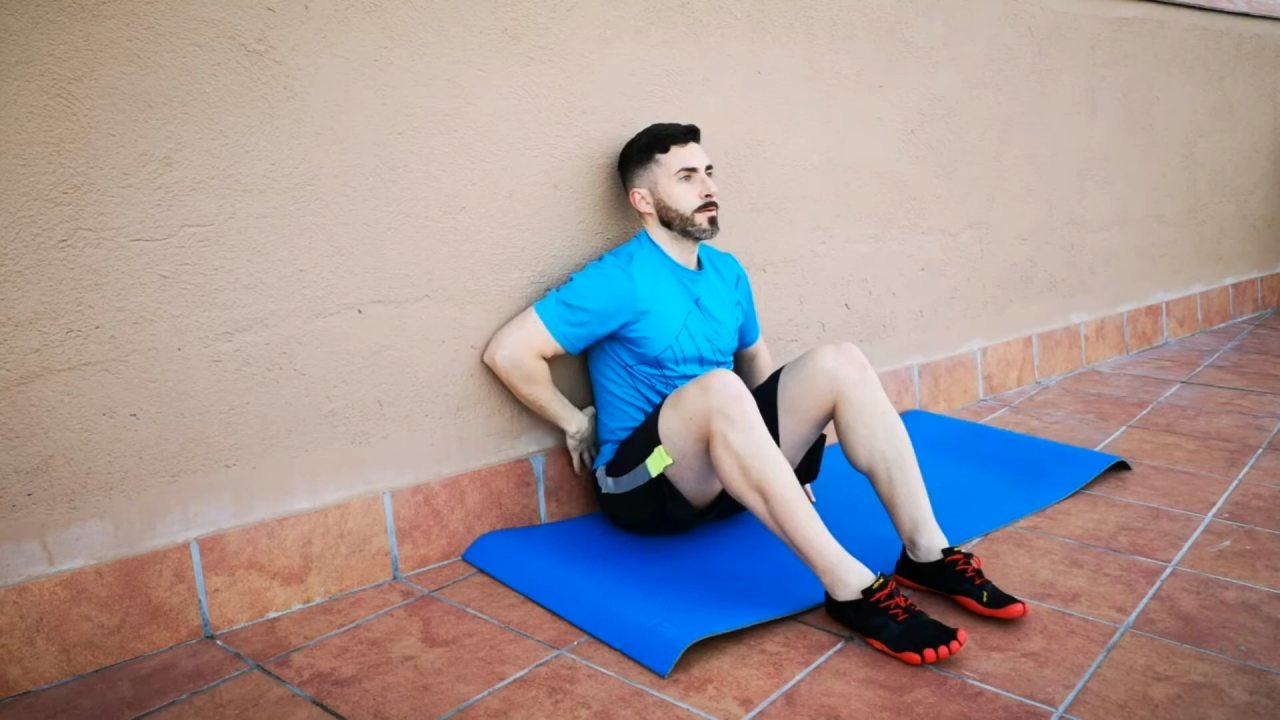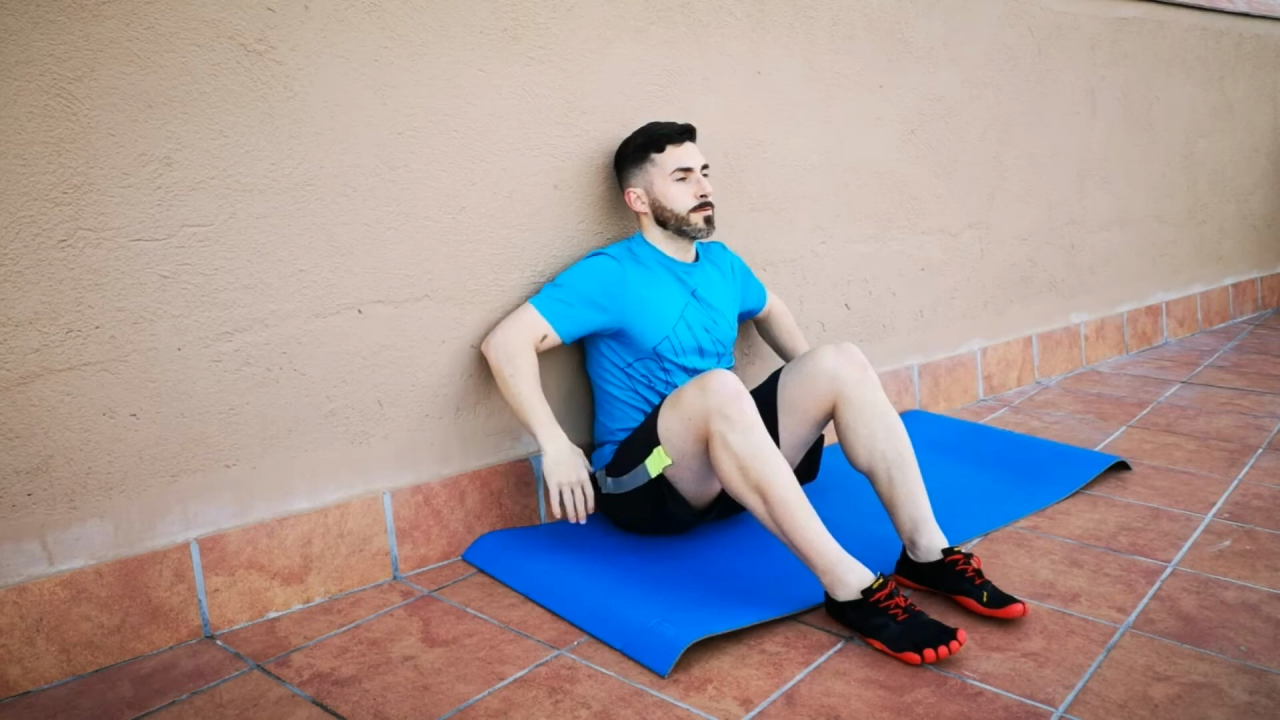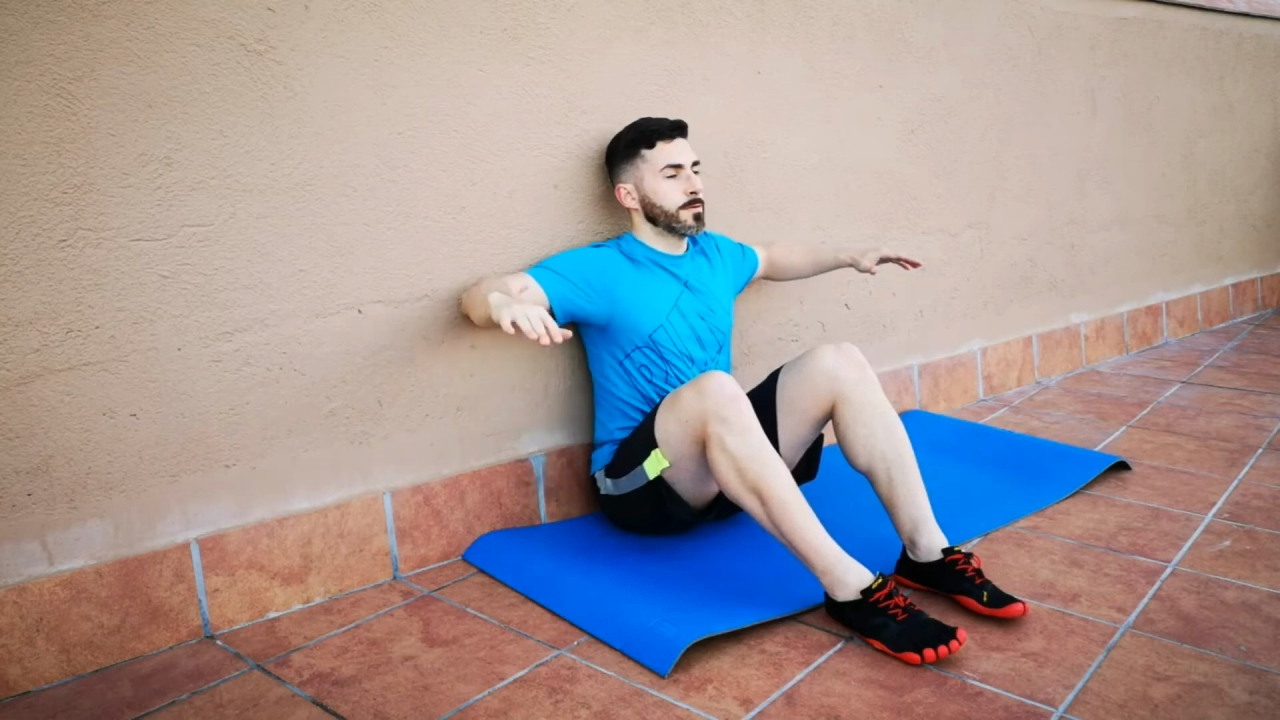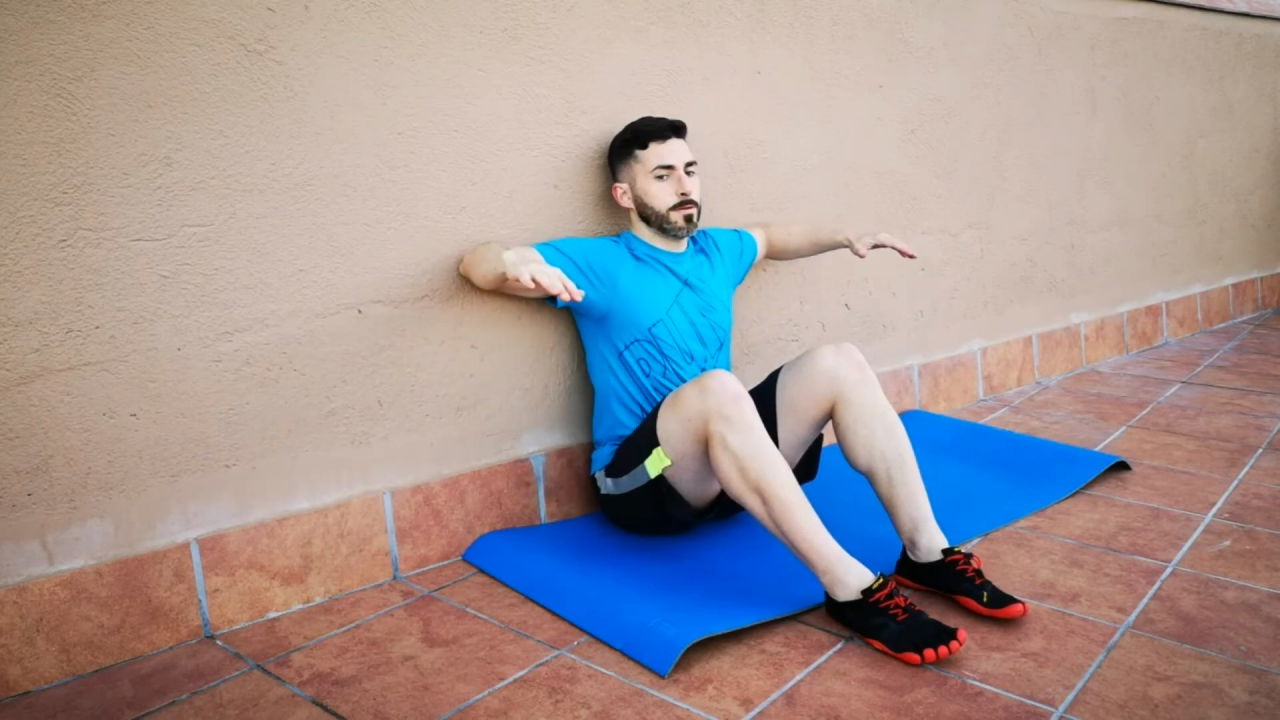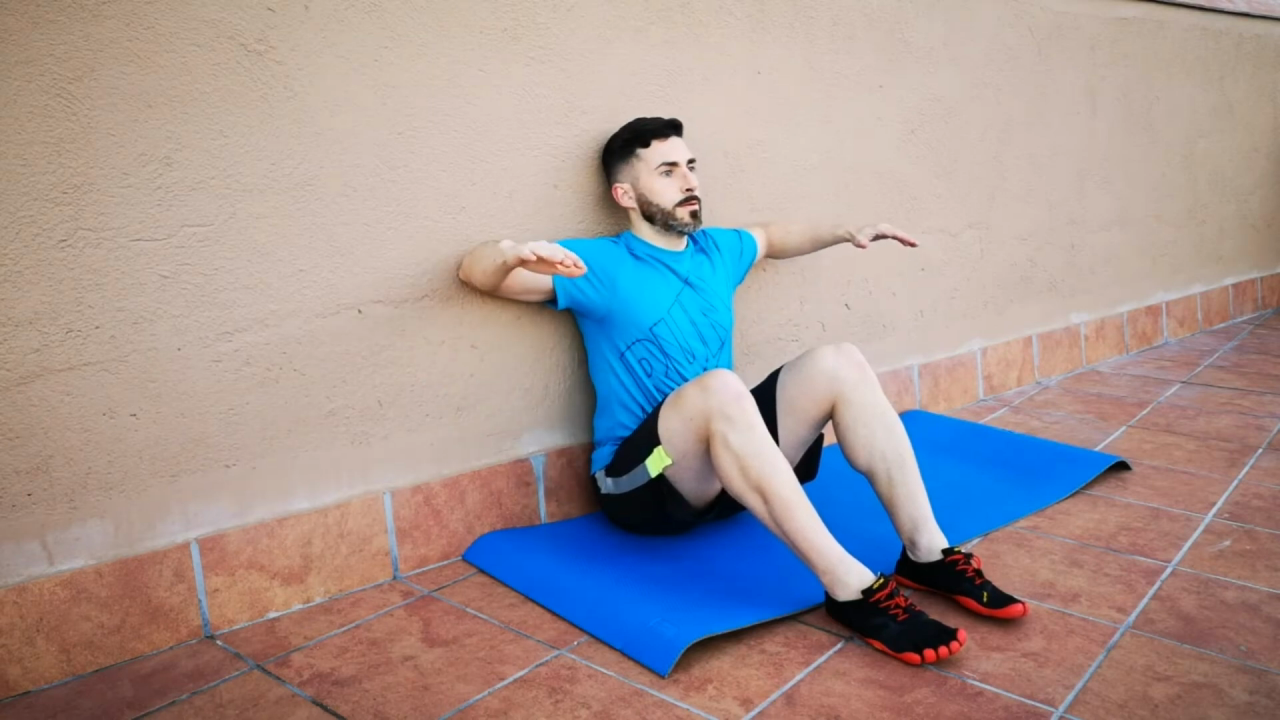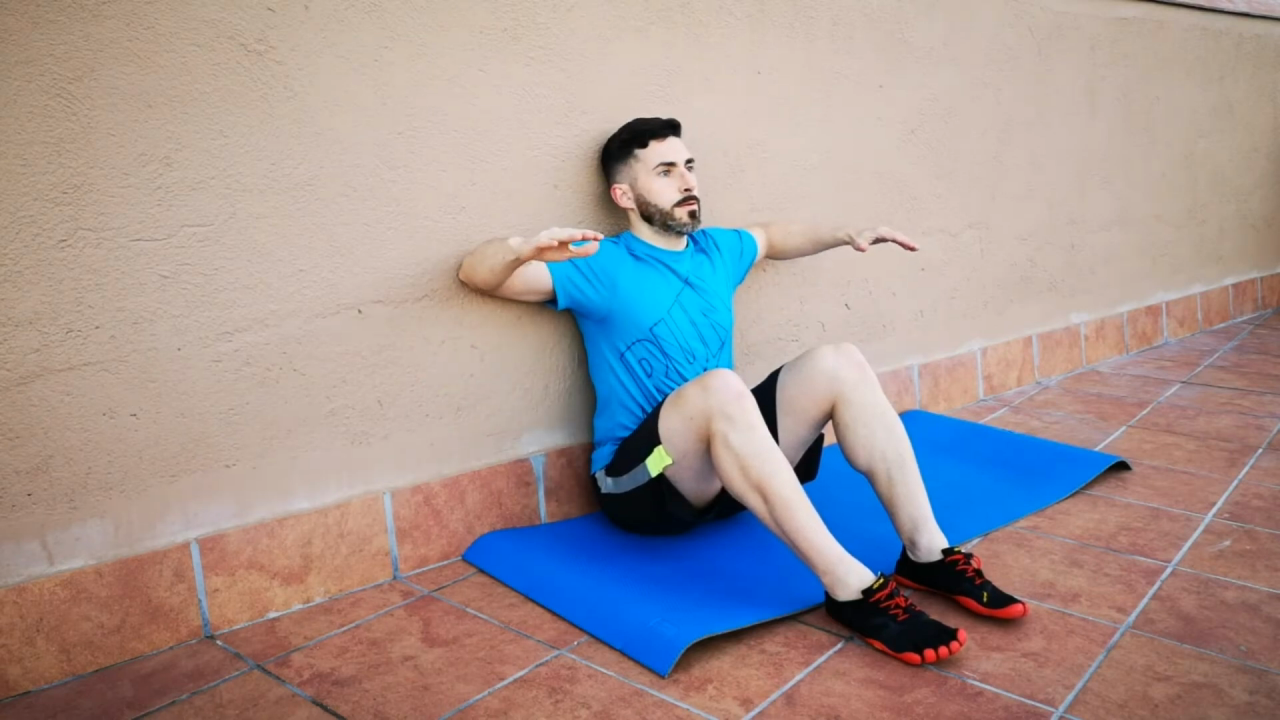
dt=0.5s
person 1, frame 1
left shoulder: (727, 272)
right shoulder: (618, 280)
left elbow: (754, 361)
right elbow: (507, 352)
left wrist: (781, 455)
right wrist: (576, 422)
left hip: (730, 470)
right hip: (642, 482)
left knee: (839, 362)
right knee: (718, 387)
left ankle: (926, 552)
right ankle: (851, 587)
person 1, frame 2
left shoulder: (721, 263)
right shoulder: (610, 276)
left elbow: (770, 310)
right elbow: (504, 341)
left wrist: (814, 390)
right wrist: (553, 442)
left hip: (730, 467)
right hip: (641, 482)
left knee: (840, 361)
right knee: (717, 386)
left ankle: (926, 553)
right ankle: (850, 588)
person 1, frame 3
left shoulder: (715, 254)
right shoulder: (599, 271)
left elbow: (771, 258)
right elbow: (477, 297)
left wrist: (848, 257)
right wrist: (503, 301)
left hip: (729, 461)
right hip: (640, 483)
left knee: (839, 362)
right knee: (715, 389)
left ankle: (926, 552)
right ankle: (850, 588)
person 1, frame 4
left shoulder: (716, 250)
right shoulder: (600, 263)
left elbow: (770, 238)
right elbow: (474, 264)
left wrist: (844, 239)
right wrist: (512, 262)
left hip: (729, 464)
right hip: (641, 482)
left knee: (838, 363)
right knee: (716, 388)
left ankle: (926, 552)
right ankle: (850, 587)
person 1, frame 5
left shoulder: (717, 250)
right shoulder: (601, 265)
left elbow: (771, 236)
right elbow: (473, 270)
left wrist: (844, 234)
right wrist: (512, 252)
left hip: (729, 465)
right hip: (642, 483)
left knee: (839, 363)
right knee: (719, 388)
left ankle: (926, 553)
right ankle: (851, 588)
person 1, frame 6
left shoulder: (716, 250)
right shoulder: (602, 266)
left elbow: (770, 236)
right elbow: (475, 271)
left wrist: (844, 235)
right wrist: (523, 247)
left hip: (731, 465)
right hip: (641, 484)
left knee: (839, 363)
right knee: (719, 387)
left ankle: (926, 552)
right ankle: (851, 587)
